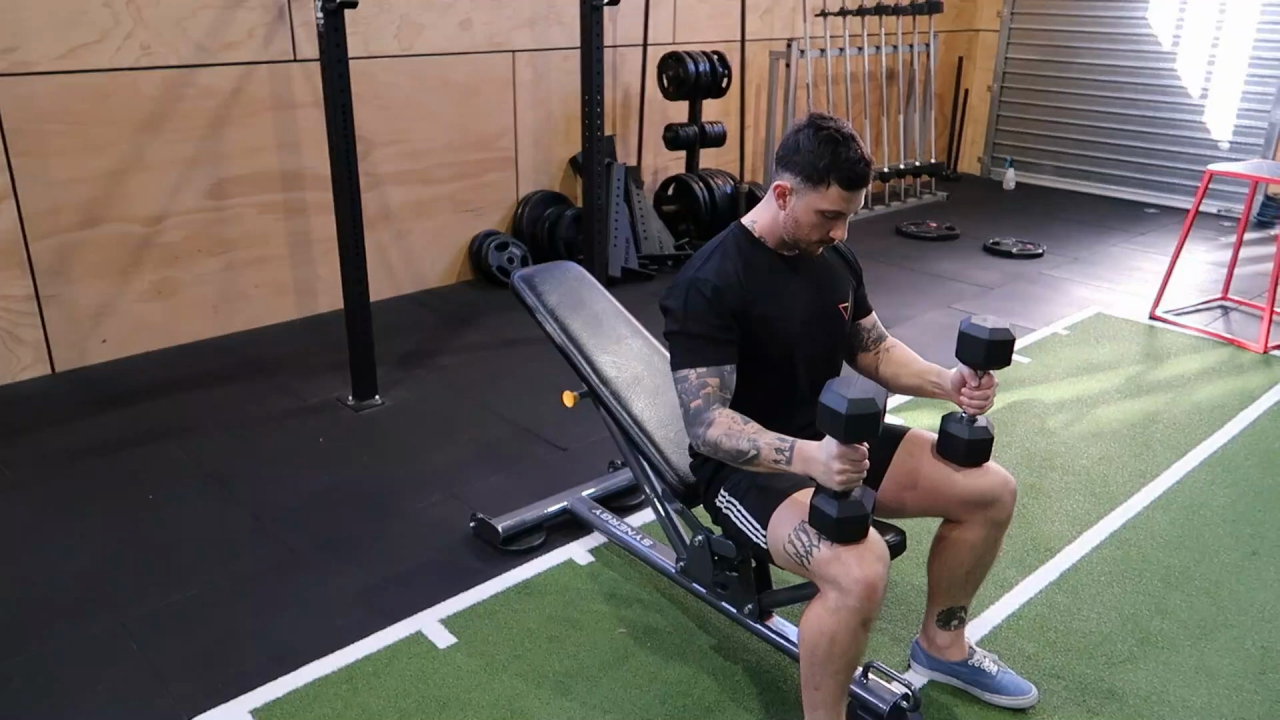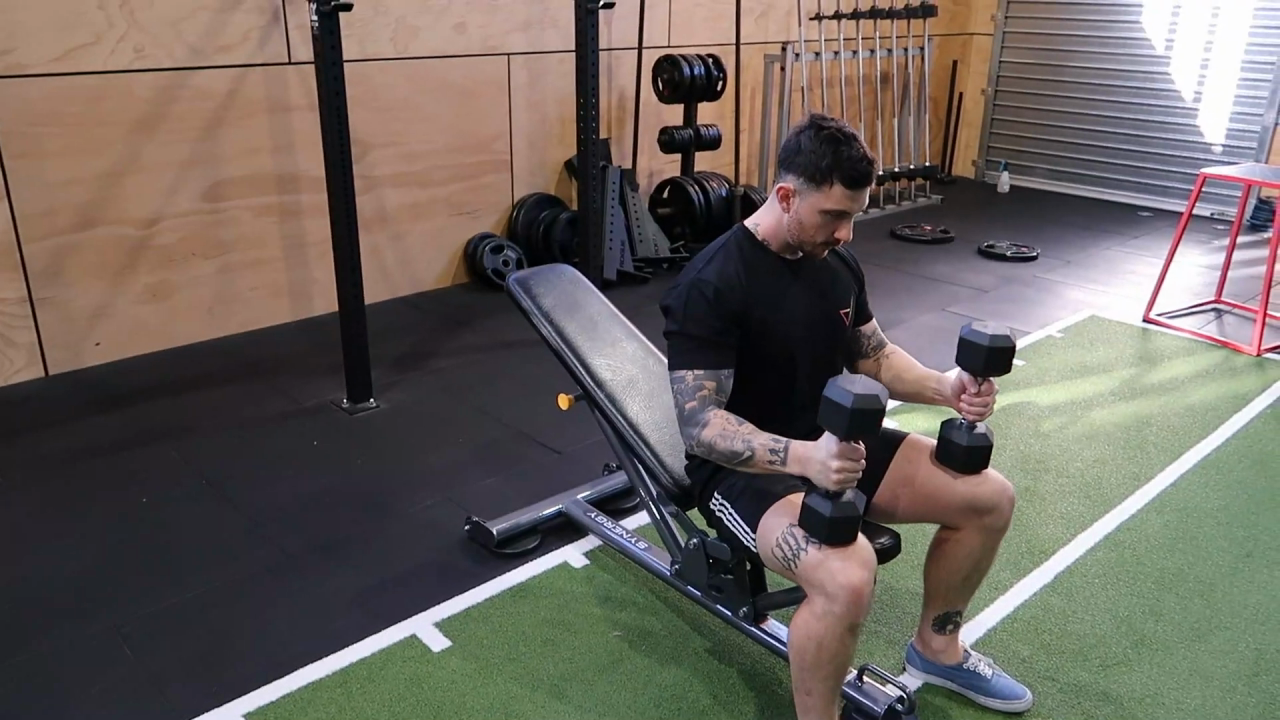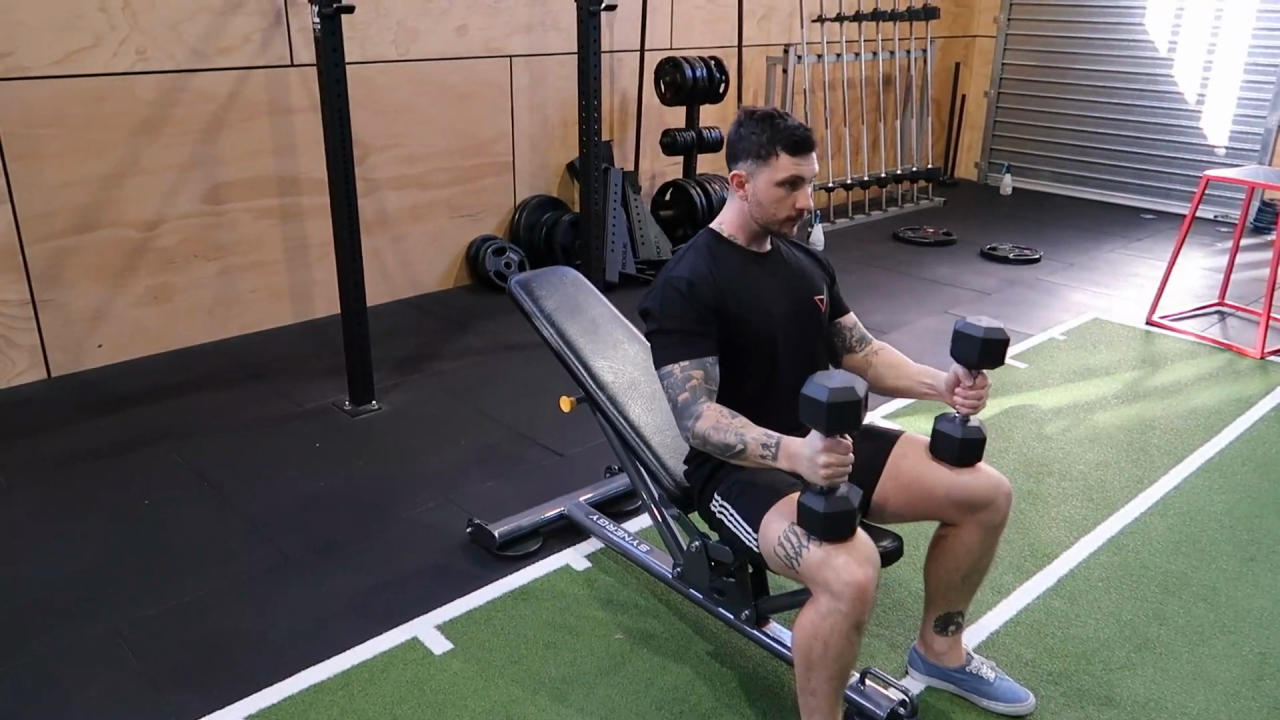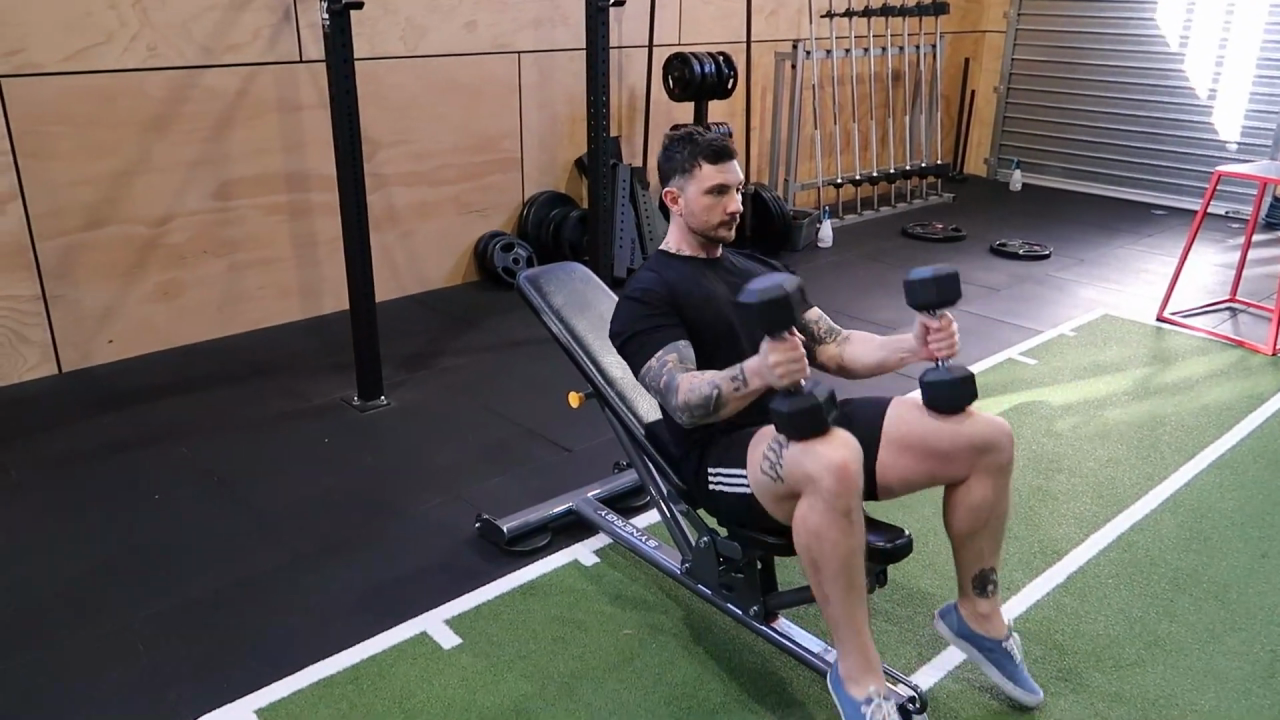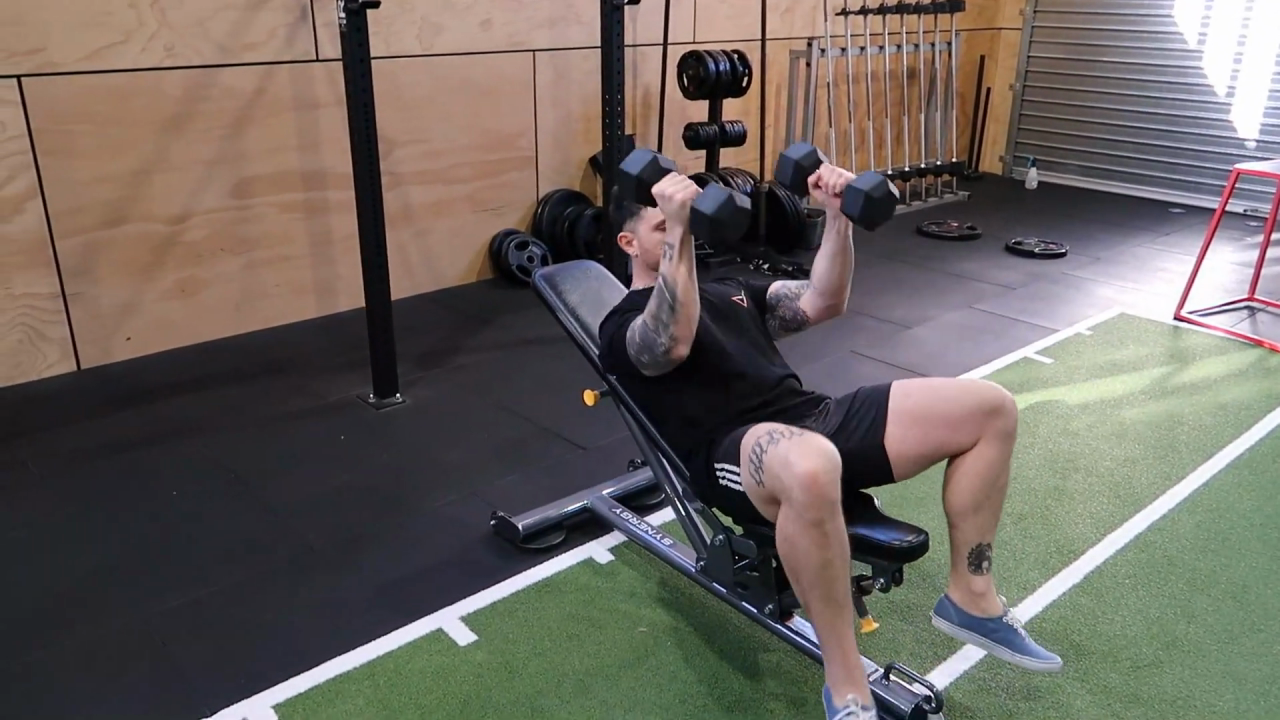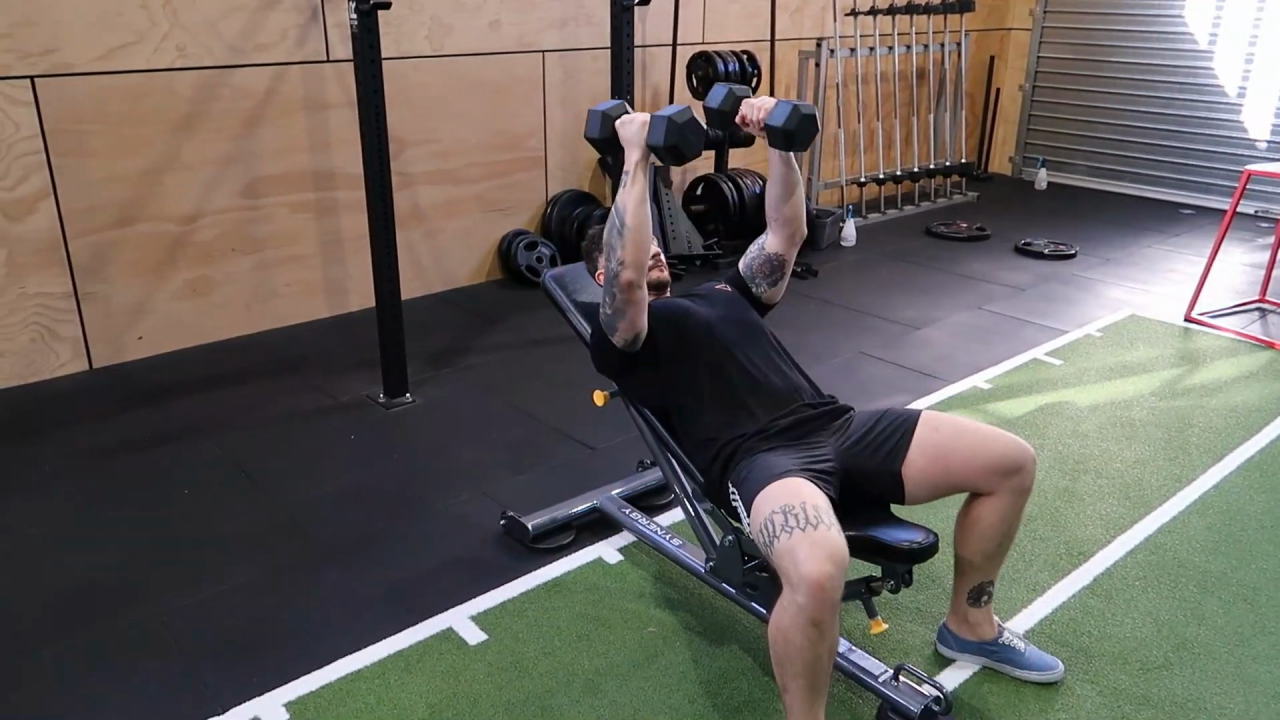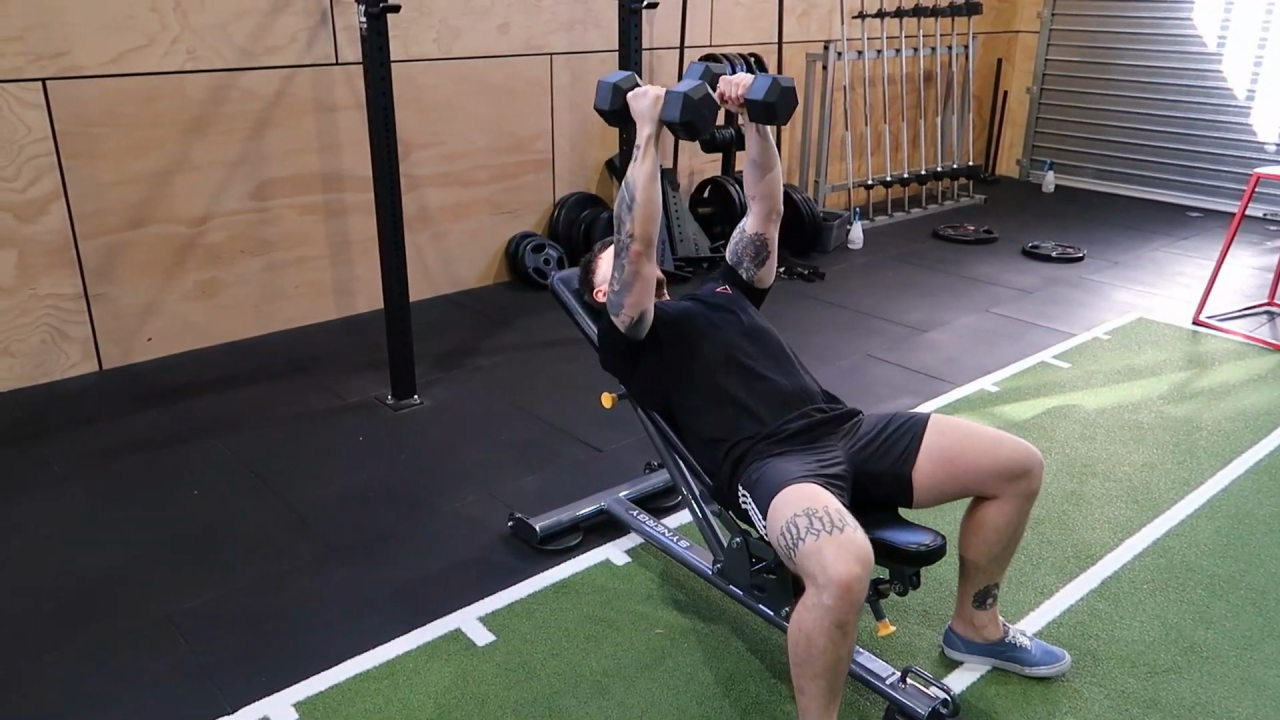
dt=0.4s
person 1, frame 1
left shoulder: (834, 260)
right shoulder: (712, 283)
left elbow: (875, 351)
right elbow: (706, 422)
left wrist: (945, 381)
right wrist: (808, 457)
left hip: (830, 441)
right hip: (747, 465)
left knee: (990, 491)
right knee: (859, 570)
left ankle: (942, 644)
person 1, frame 2
left shoulder: (835, 264)
right shoulder: (712, 284)
left elbow: (874, 358)
right elbow: (699, 425)
left wrist: (945, 387)
right wrist: (803, 459)
left hip: (829, 445)
right hip: (745, 469)
left knee: (989, 498)
right knee: (846, 579)
left ankle: (937, 647)
person 1, frame 3
left shoulder: (806, 262)
right shoulder: (687, 283)
left elbow: (860, 354)
right elbow: (696, 416)
left wrist: (940, 383)
right wrist: (792, 453)
left hip: (824, 444)
right hip: (740, 469)
left knee: (986, 494)
right knee: (850, 576)
left ankle: (940, 650)
person 1, frame 4
left shoulder: (758, 269)
right shoulder: (647, 295)
left elbow: (837, 349)
right elbow: (683, 401)
left wrist: (911, 347)
right wrist: (754, 373)
right hip: (730, 458)
left knee: (986, 438)
right knee: (833, 464)
left ankle: (977, 616)
person 1, frame 5
left shoulder: (729, 288)
right shoulder: (624, 324)
left elbow: (823, 302)
right elbow: (671, 344)
left wrist: (836, 218)
right wrist: (678, 236)
left hip: (815, 424)
right hip: (735, 456)
left knee: (989, 408)
right knee: (810, 469)
left ankle: (971, 598)
person 1, frame 6
left shoulder: (722, 290)
right shoulder: (619, 335)
left elbow: (788, 233)
right elbow: (626, 275)
left wrist: (779, 142)
right wrist: (636, 162)
left hip: (835, 428)
right hip: (758, 459)
left knee: (1011, 462)
right knee: (819, 572)
left ankle: (970, 625)
person 1, frame 7
left shoulder: (724, 291)
right shoulder: (629, 336)
left elbow: (766, 208)
right elbow: (635, 244)
left wrist: (752, 118)
right wrist: (647, 131)
left hip: (843, 431)
right hip: (766, 463)
left knee: (1018, 466)
right knee: (844, 570)
left ankle: (975, 626)
